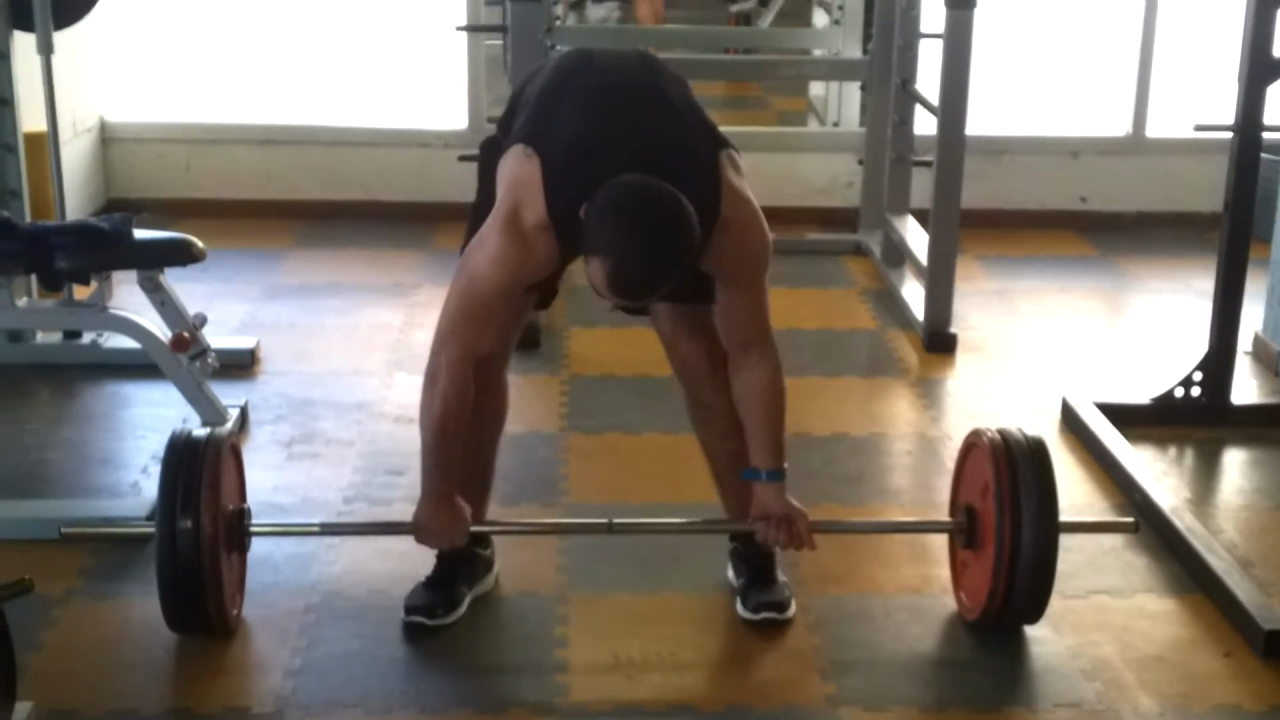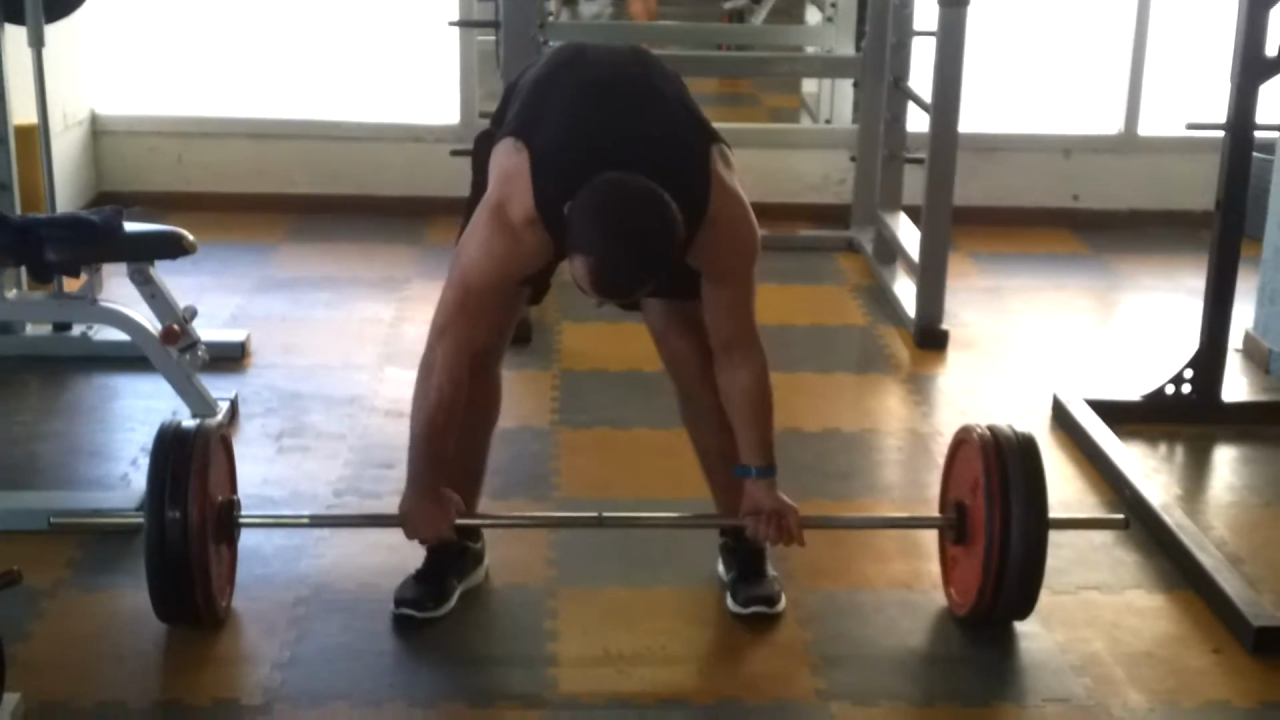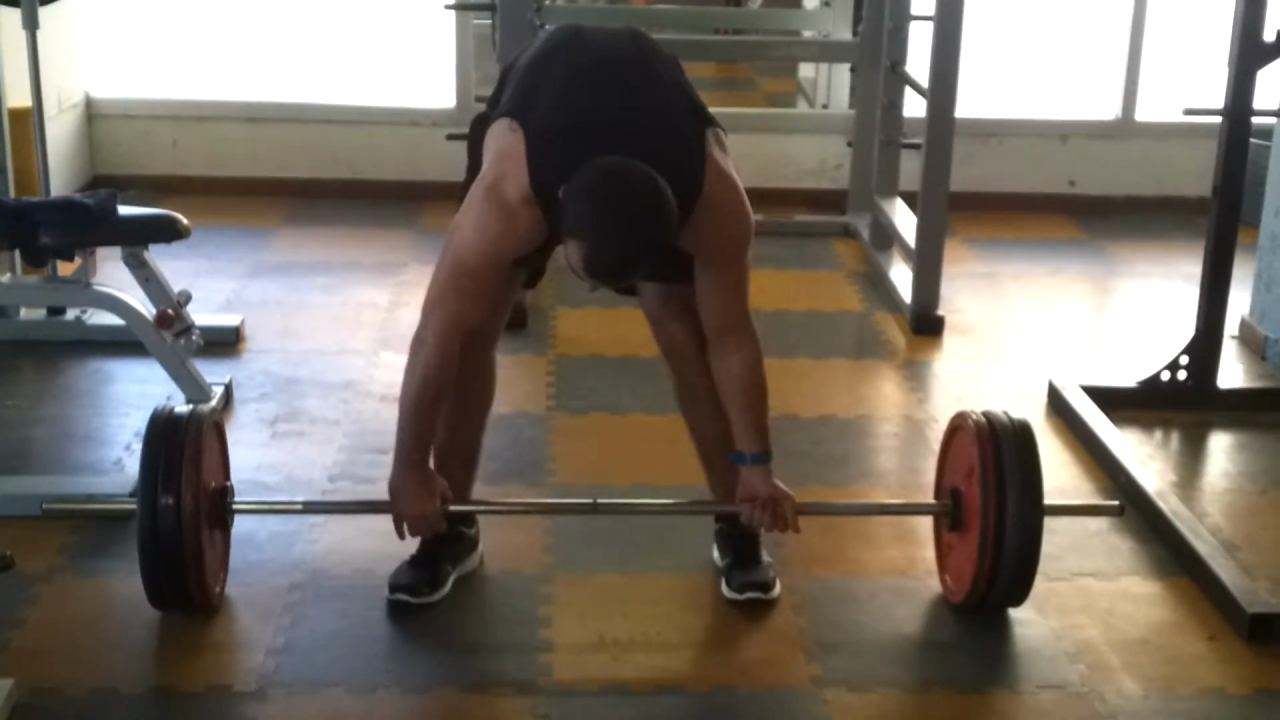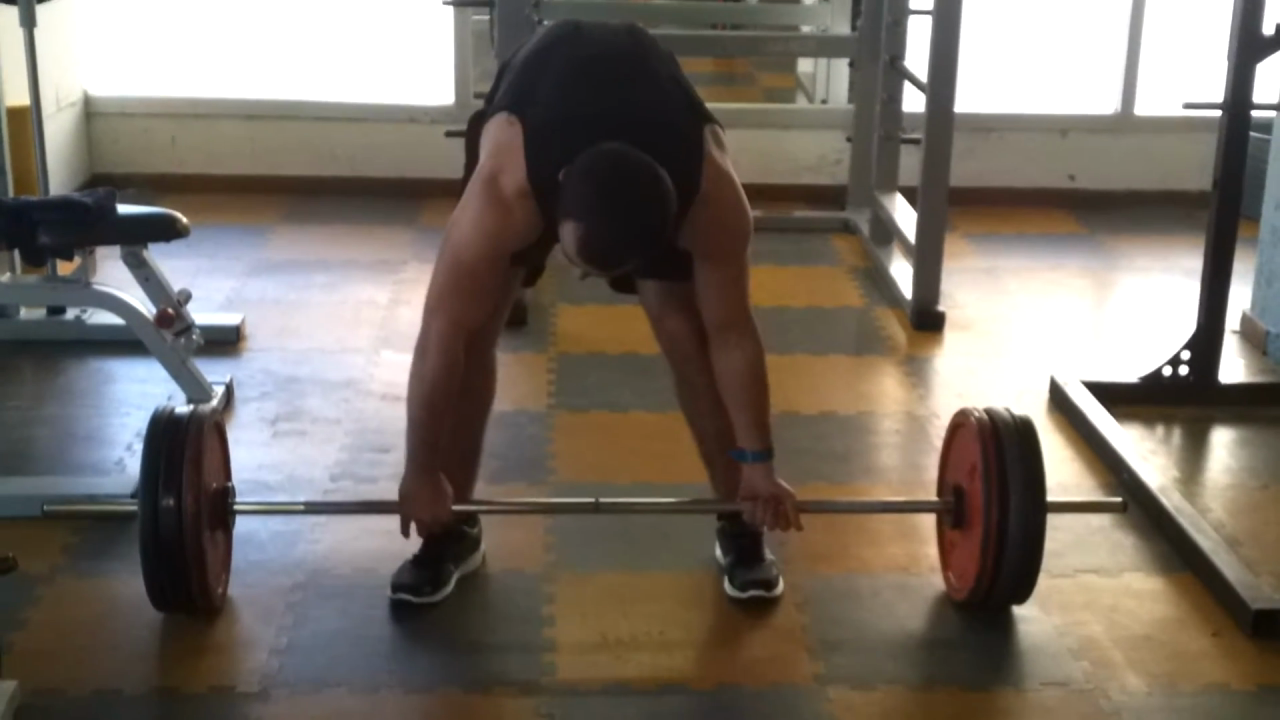
dt=0.3s
person 1, frame 1
left shoulder: (733, 222)
right shoulder: (522, 223)
left elbow: (750, 351)
right elbow: (453, 358)
left wrist: (769, 482)
right wrist: (438, 497)
left knee: (699, 349)
right knee: (485, 348)
left ankle: (750, 545)
right ankle: (467, 551)
person 1, frame 2
left shoulder: (721, 218)
right shoulder: (512, 218)
left elbow: (735, 350)
right elbow: (448, 353)
left wrist: (760, 479)
right wrist: (423, 489)
left knee: (691, 346)
right knee: (479, 341)
left ankle: (740, 543)
right ankle: (458, 546)
person 1, frame 3
left shoulder: (715, 202)
right shoulder: (507, 198)
left elbow: (730, 336)
right elbow: (439, 334)
left wrist: (755, 466)
right wrist: (410, 470)
left knee: (686, 334)
right knee: (473, 328)
left ankle: (735, 526)
right ankle: (452, 529)
person 1, frame 4
left shoulder: (712, 199)
right shoulder: (505, 191)
left elbow: (730, 332)
right elbow: (444, 333)
left wrist: (757, 464)
right wrist: (421, 474)
left knee: (687, 332)
right knee: (475, 326)
left ankle: (737, 525)
right ankle: (454, 529)
